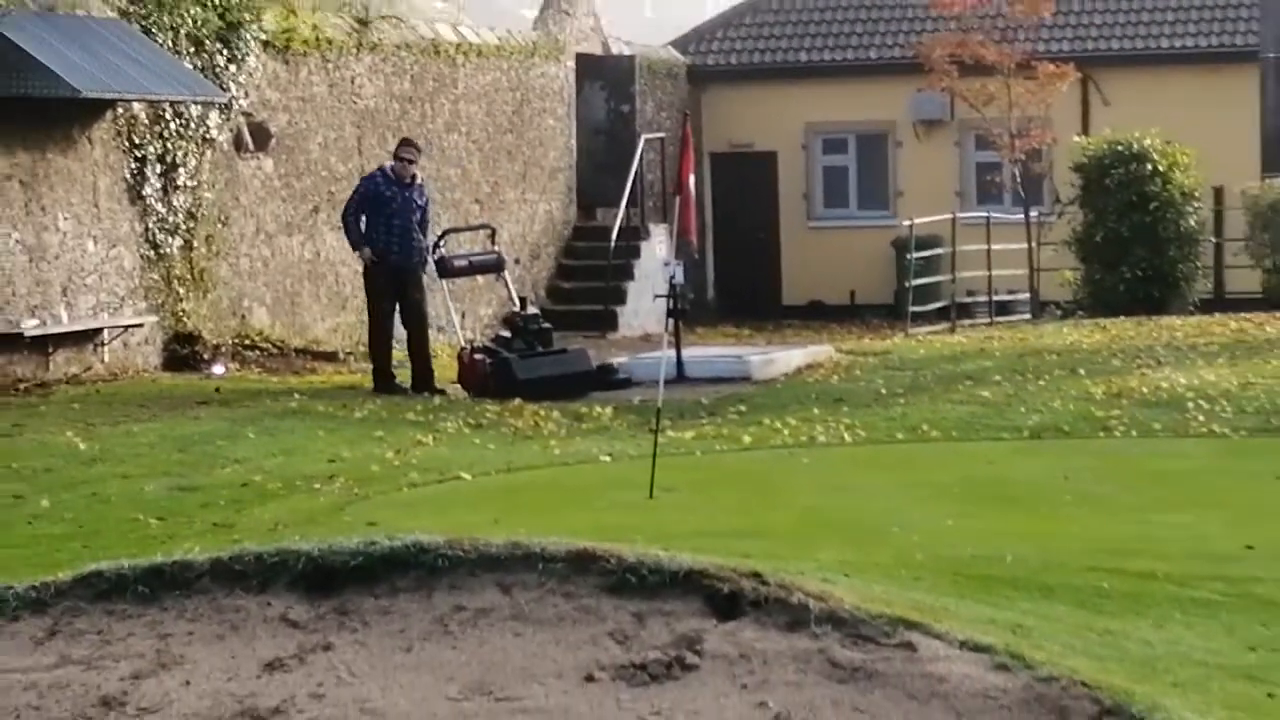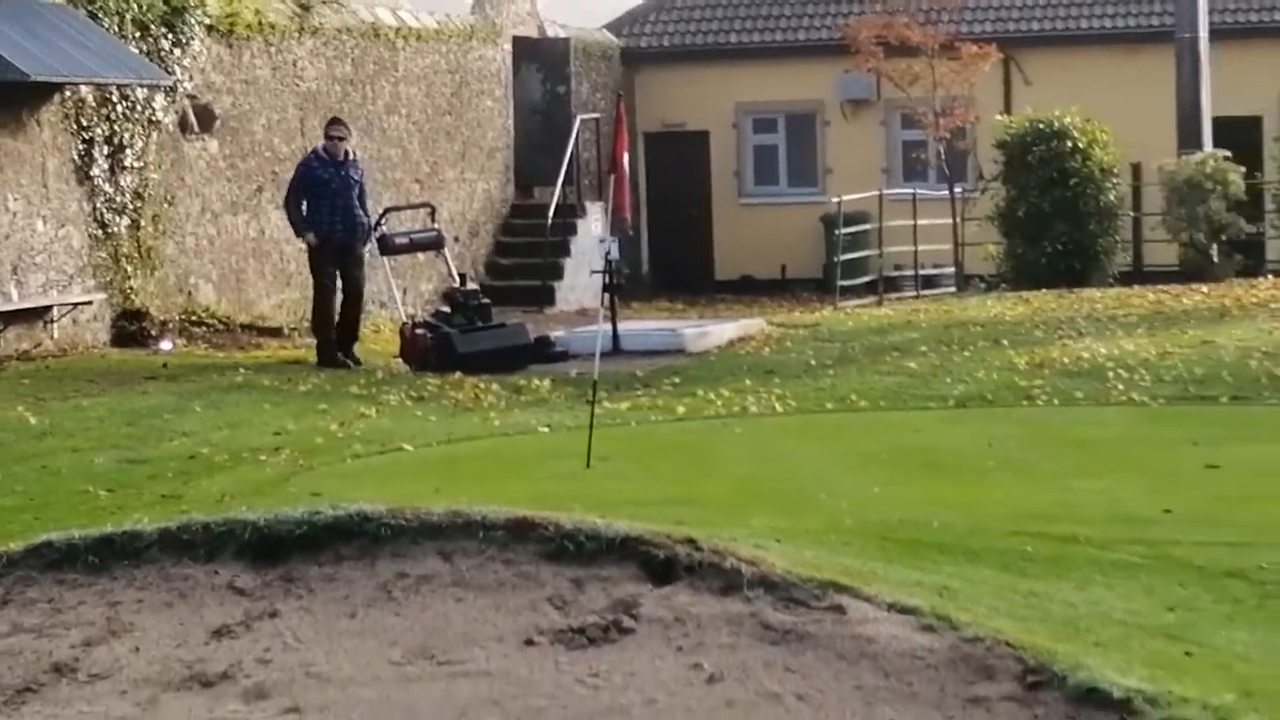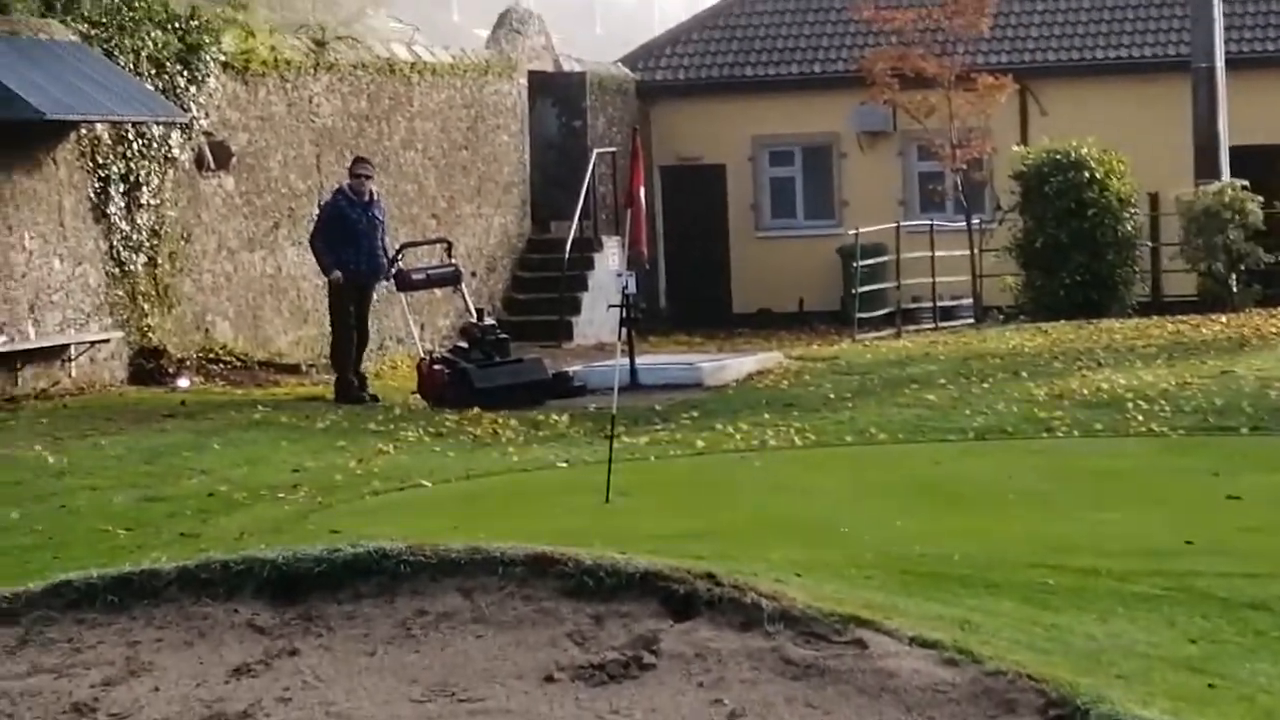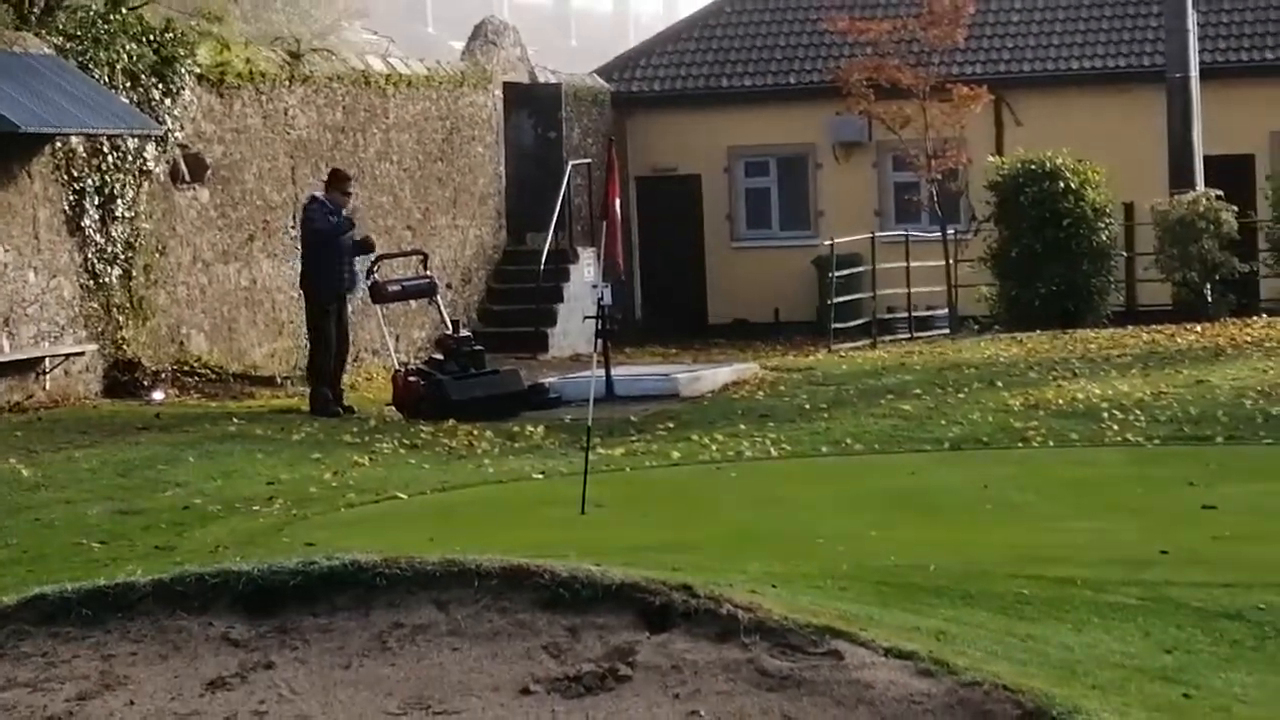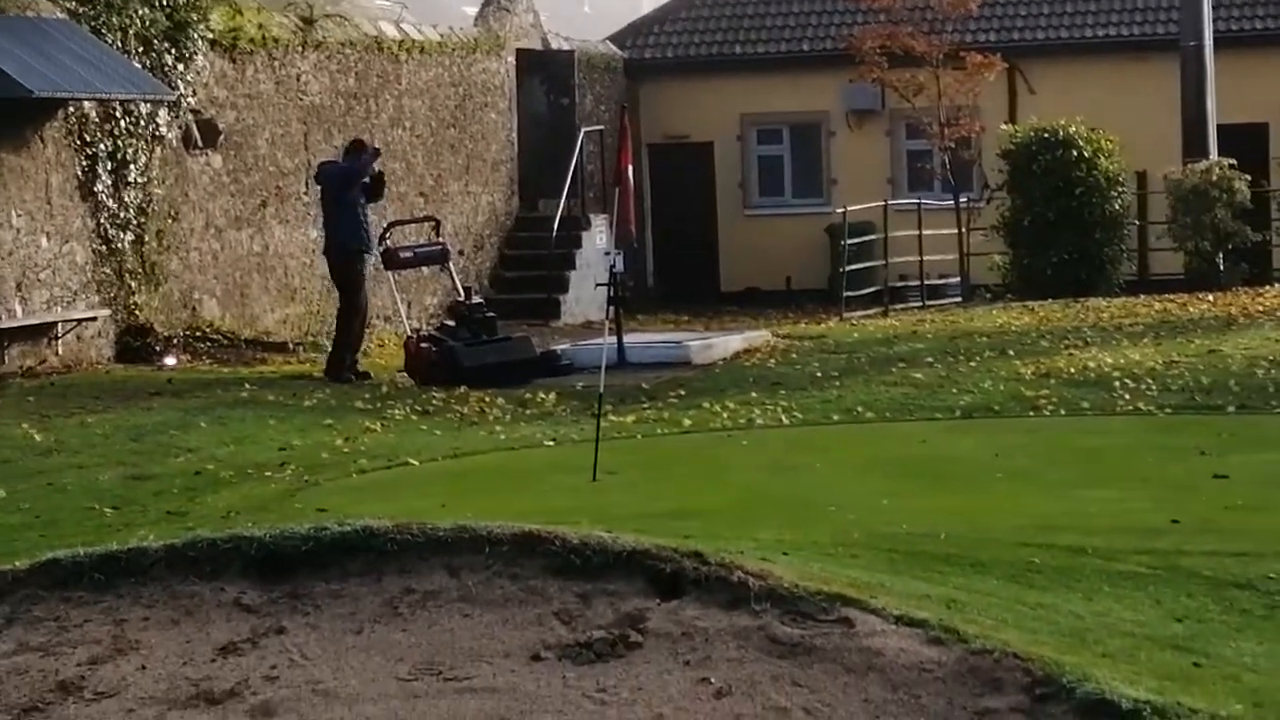
dt=0.4s
person 1, frame 1
left shoulder: (420, 190)
right shoulder: (374, 182)
right elbow: (350, 214)
left wrist: (422, 259)
right wrist: (360, 245)
left hip: (411, 265)
right hip: (380, 263)
left knee: (418, 321)
right knee: (382, 321)
left ankle: (423, 380)
right ankle: (383, 378)
person 1, frame 2
left shoulder: (355, 166)
right shoulder: (311, 165)
left elbow: (362, 201)
right elbow: (292, 201)
left wrist: (365, 231)
right wrist: (303, 230)
left hip: (352, 240)
right hip: (323, 241)
left knee: (355, 291)
right knee: (325, 295)
left ankle: (344, 344)
right ankle: (327, 352)
person 1, frame 3
left shoulder: (377, 205)
right shoulder: (336, 204)
right elbow: (318, 240)
left wrist: (386, 264)
right wrist: (330, 268)
left hip: (368, 279)
right hip: (344, 278)
left knee: (361, 331)
right knee: (344, 330)
left ankle: (357, 382)
right ankle: (345, 387)
person 1, frame 4
left shoulder: (339, 214)
right shoulder: (315, 211)
left elbow: (346, 246)
right elbow: (318, 234)
left wrist: (362, 244)
right wrist: (347, 225)
left hip: (339, 289)
right hip: (319, 289)
left knee: (340, 344)
right knee: (323, 344)
left ankle: (334, 395)
right ankle: (320, 399)
person 1, frame 5
left shoulder: (350, 181)
right shoulder: (335, 174)
left elbow: (373, 194)
right elbow: (356, 170)
left wrist: (375, 174)
right wrist: (370, 157)
left hip: (351, 250)
right hip: (344, 250)
left knee: (356, 307)
right knee: (354, 306)
left ankle: (348, 362)
right ankle: (337, 364)
